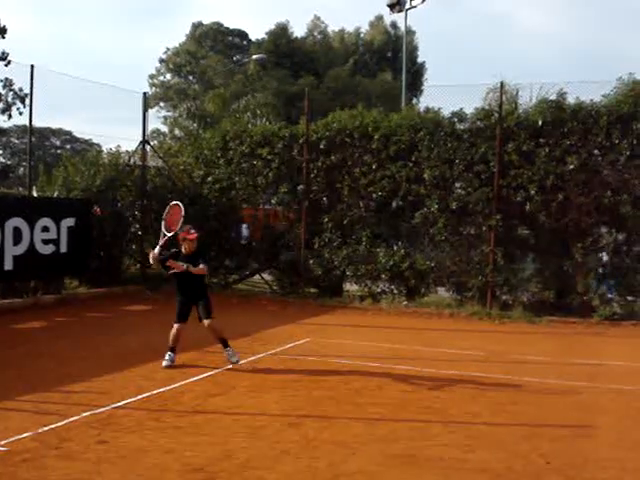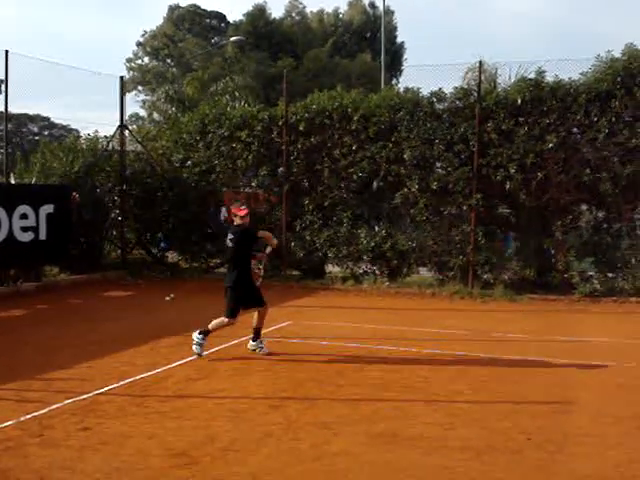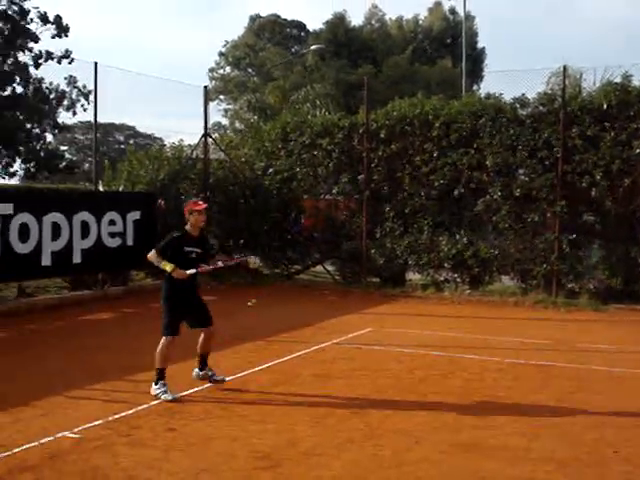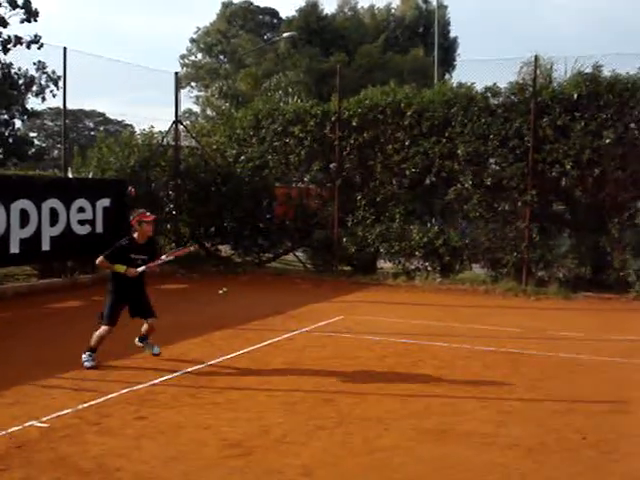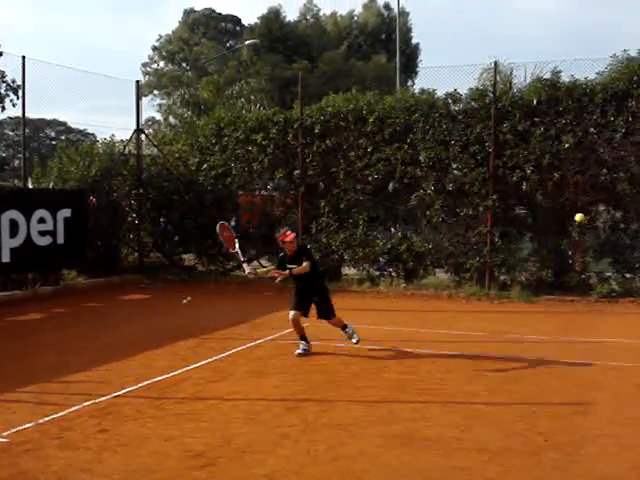
dt=1s
person 1, frame 1
left shoulder: (198, 254)
right shoulder: (174, 254)
left elbow: (204, 270)
right elbow: (155, 261)
left wrist: (185, 267)
right wrist: (154, 256)
left hip: (200, 294)
right hip: (184, 295)
left knee: (208, 323)
right knee: (177, 327)
left ankle: (227, 349)
right ankle: (171, 353)
person 1, frame 2
left shoulder: (238, 232)
right shoulder: (242, 231)
right elbow: (265, 234)
left wrist: (254, 256)
right wrist: (272, 241)
left hip: (246, 279)
right hip: (235, 282)
left knee: (262, 308)
right knee: (229, 320)
left ankle: (255, 341)
right ankle: (201, 335)
person 1, frame 3
left shoulder: (203, 240)
right shoulder: (176, 239)
left elbow: (207, 262)
right elbow: (152, 256)
left wrist: (217, 261)
right wrist: (172, 268)
left hip: (191, 293)
right hip: (173, 295)
left knee: (208, 330)
right knee: (169, 338)
left ankle: (202, 369)
right ankle: (159, 383)
person 1, frame 4
left shoulder: (151, 244)
right shoulder: (124, 245)
right elbow: (100, 262)
right wrist: (123, 269)
left hip: (137, 288)
right hip: (118, 289)
left knee: (151, 322)
right knee: (107, 328)
left ankle: (143, 340)
right ankle: (89, 354)
person 1, frame 5
left shoulder: (303, 250)
right shoulder: (282, 257)
left elbow: (306, 268)
right elbow: (280, 272)
left wrist: (288, 273)
left hip: (316, 288)
right hip: (301, 289)
left knee: (331, 320)
right knee: (293, 317)
left ankle: (346, 328)
right ankle: (304, 343)
